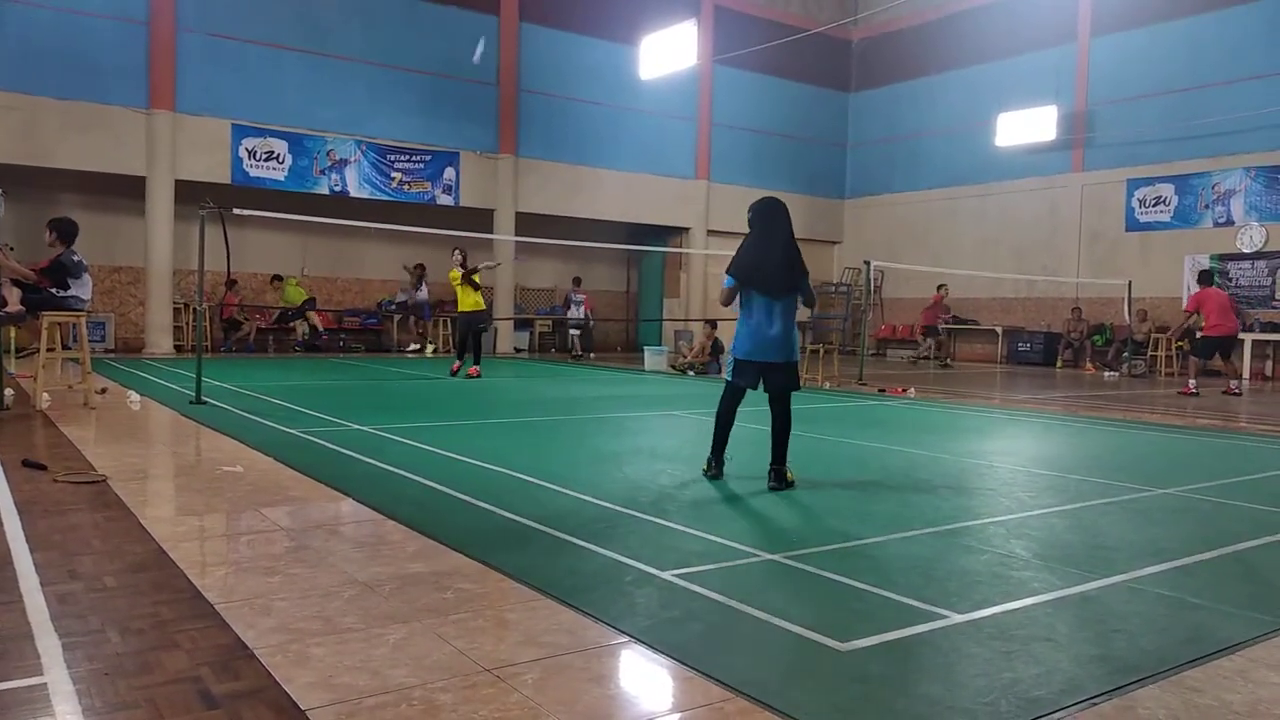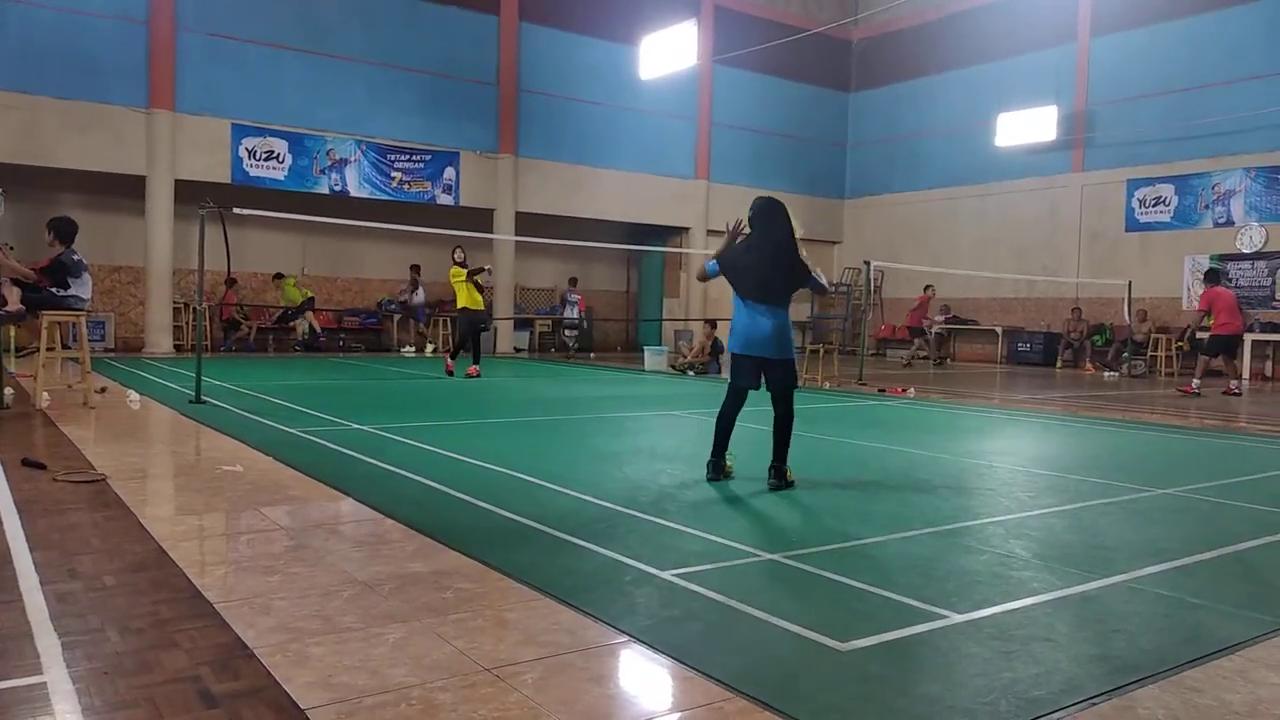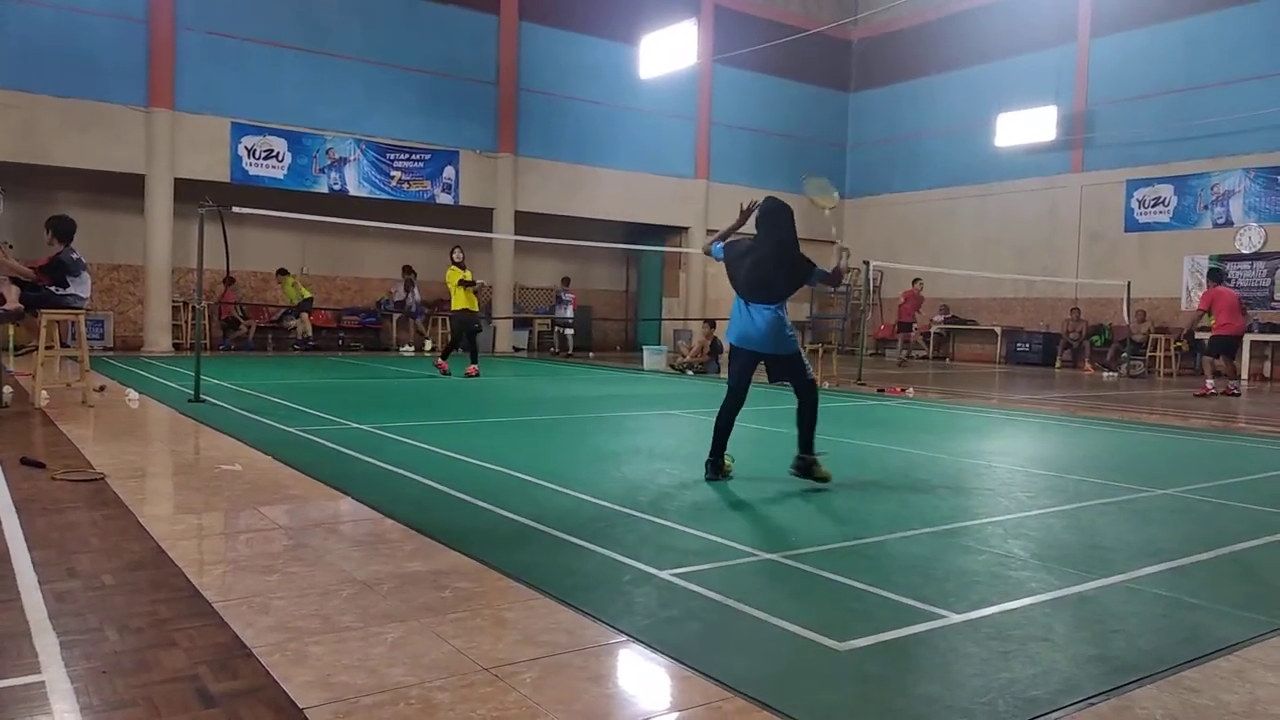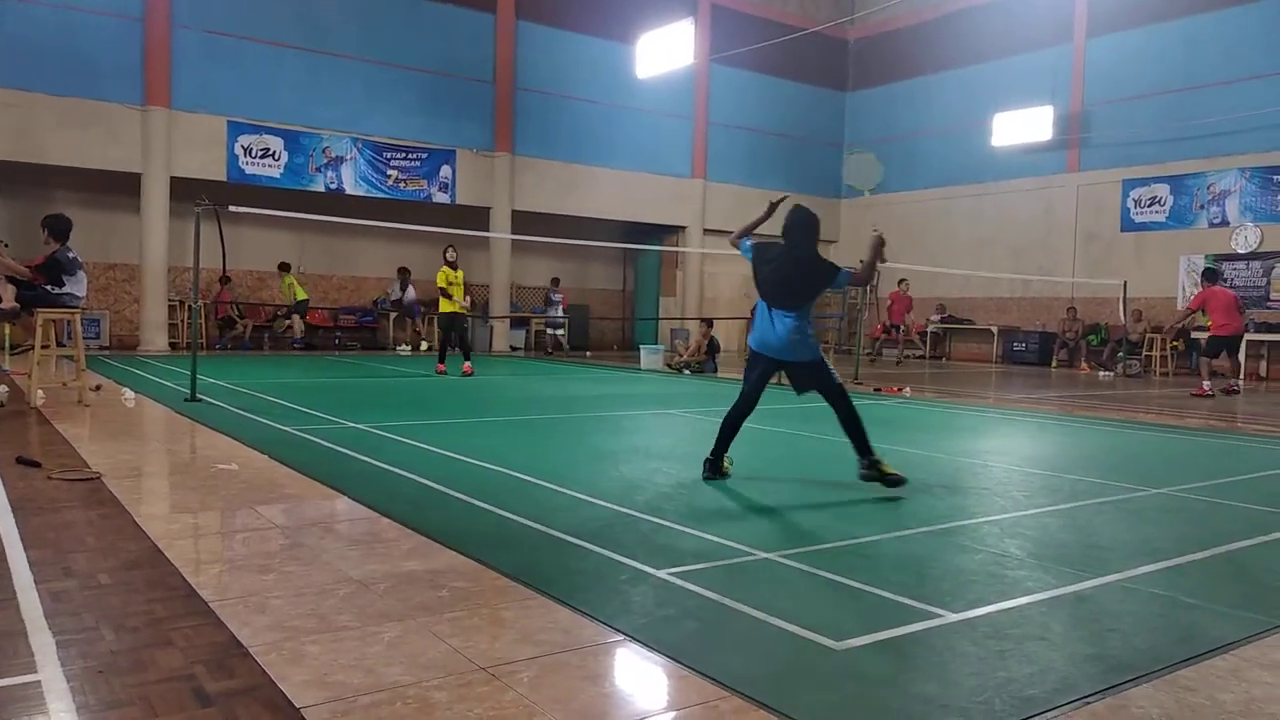
dt=0.2s
person 1, frame 1
left shoulder: (746, 255)
right shoulder: (792, 259)
left elbow: (725, 299)
right elbow: (810, 301)
left wrist: (734, 288)
left hip: (748, 343)
right hip: (782, 345)
left knee: (730, 399)
right knee: (780, 406)
left ankle: (715, 460)
right ankle: (778, 471)
person 1, frame 2
left shoulder: (738, 253)
right shoulder: (789, 259)
left elbow: (701, 274)
right elbow: (821, 289)
left wrist: (728, 243)
right wrist: (820, 275)
left hip: (744, 340)
right hip: (778, 342)
left knee: (733, 400)
right knee: (782, 405)
left ankle: (716, 463)
right ankle: (777, 467)
person 1, frame 3
left shoulder: (740, 250)
right shoulder: (793, 260)
left elbow: (707, 247)
right elbow: (834, 280)
left wrist: (737, 223)
right wrist: (843, 259)
left hip: (742, 338)
right hip: (777, 338)
left knee: (733, 399)
right knee: (808, 394)
left ankle: (714, 462)
right ankle: (805, 458)
person 1, frame 4
left shoulder: (767, 254)
right shoulder: (818, 267)
left elbow: (735, 239)
right elbow: (864, 278)
left wrist: (765, 216)
right wrist: (875, 249)
left hip: (764, 345)
right hip: (800, 348)
left knee: (745, 402)
right knee: (841, 401)
left ankle: (715, 461)
right ankle: (868, 461)
